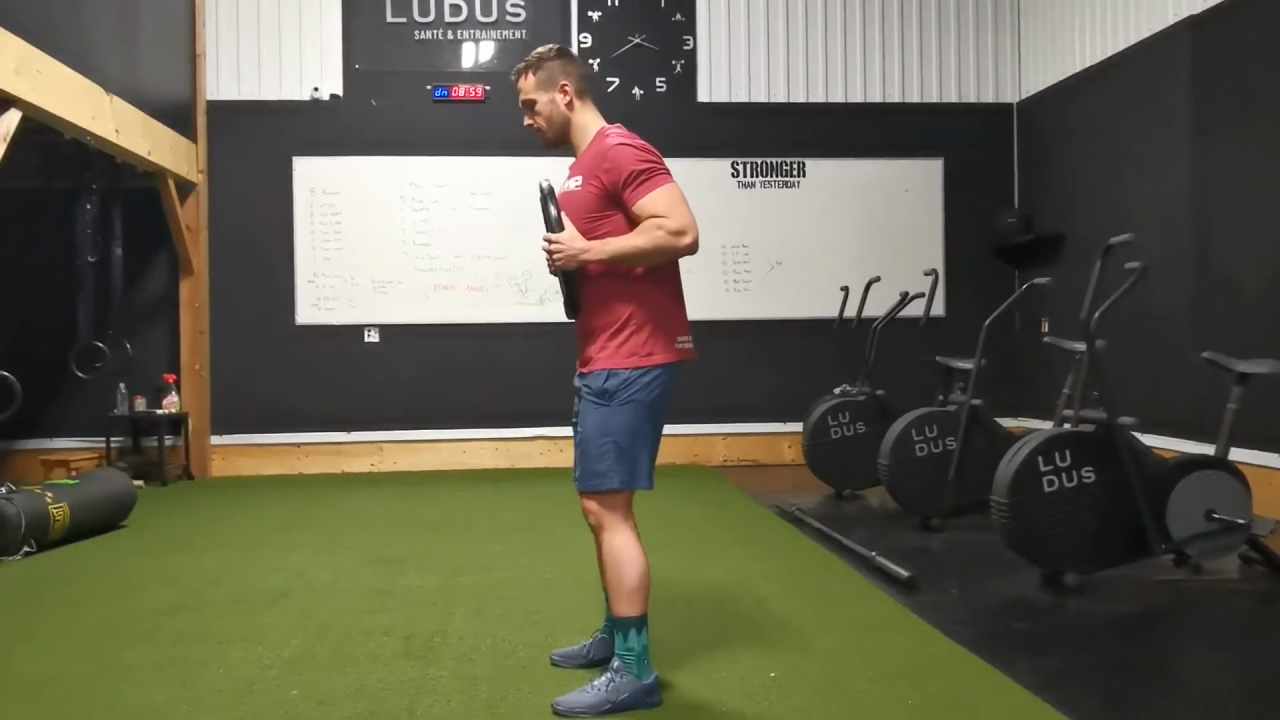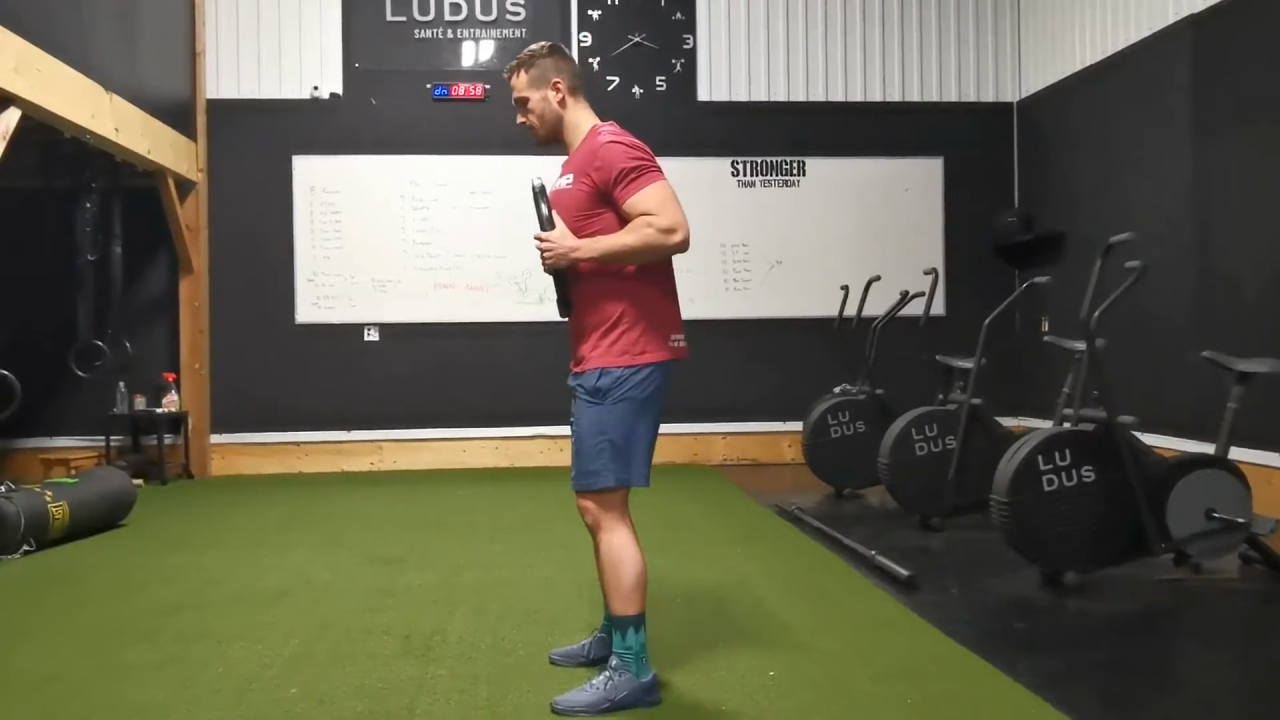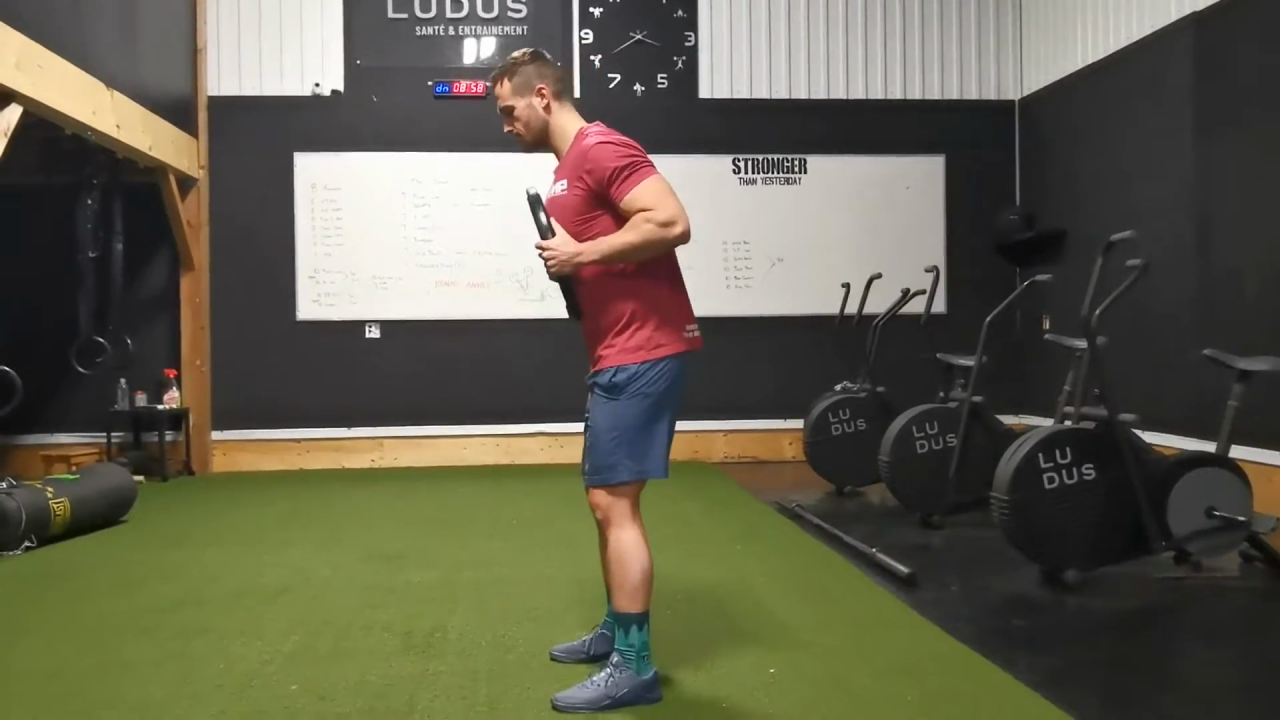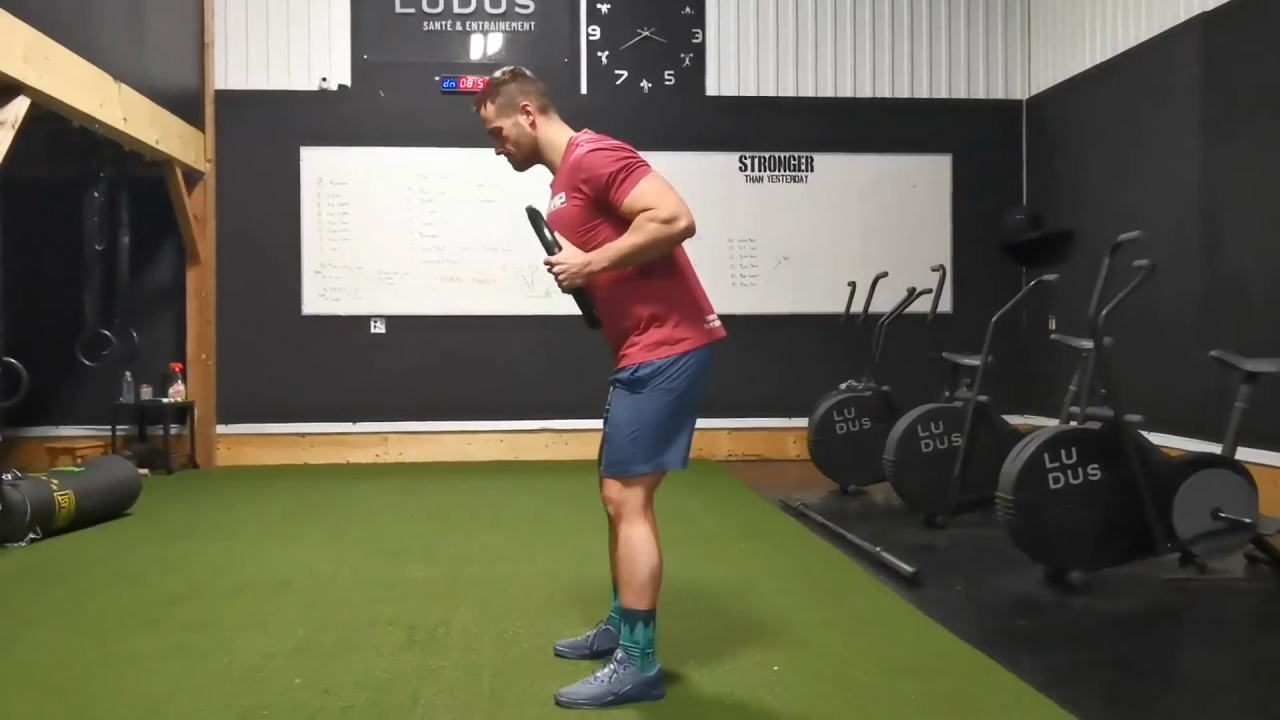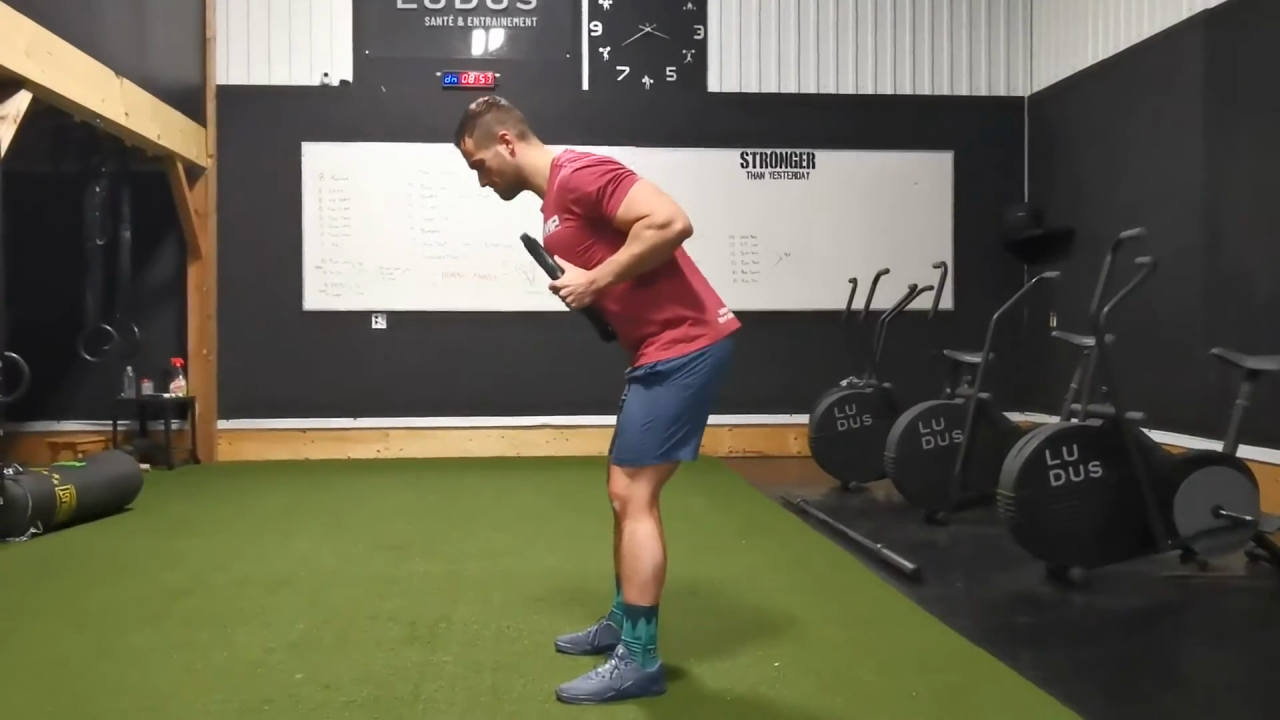
dt=0.4s
person 1, frame 1
left shoulder: (621, 152)
right shoulder: (583, 165)
left elbow: (681, 232)
left wrist: (587, 251)
right wrist: (571, 256)
left hip: (631, 359)
right hip: (605, 357)
left knee: (606, 508)
right knee: (604, 504)
right ankle: (615, 636)
person 1, frame 2
left shoulder: (612, 150)
right shoulder: (577, 163)
left elbow: (671, 231)
left wrist: (578, 250)
right wrist: (565, 253)
left hip: (625, 358)
right hip: (600, 357)
left knee: (603, 508)
right knee: (599, 504)
right ankle: (614, 636)
person 1, frame 3
left shoulder: (601, 150)
right shoulder: (570, 168)
left elbow: (671, 224)
left wrist: (580, 254)
right wrist: (569, 257)
left hip: (642, 353)
right hip: (619, 353)
left knee: (614, 503)
right knee: (607, 500)
left ankle: (633, 667)
right ankle: (616, 631)
person 1, frame 4
left shoulder: (594, 157)
right shoulder: (566, 182)
left elbow: (675, 220)
left wrist: (590, 264)
right wrist: (578, 270)
left hip: (667, 348)
right hip: (643, 351)
left knee: (627, 498)
right knee: (619, 495)
left ankle: (637, 663)
right ankle: (620, 626)
person 1, frame 5
left shoulder: (579, 175)
right shoulder: (555, 202)
left elbow: (671, 223)
left wrist: (595, 280)
right wrist: (581, 288)
left hip: (685, 346)
right hip: (663, 349)
left knee: (632, 494)
right knee: (627, 491)
left ankle: (639, 660)
right ankle: (622, 622)
